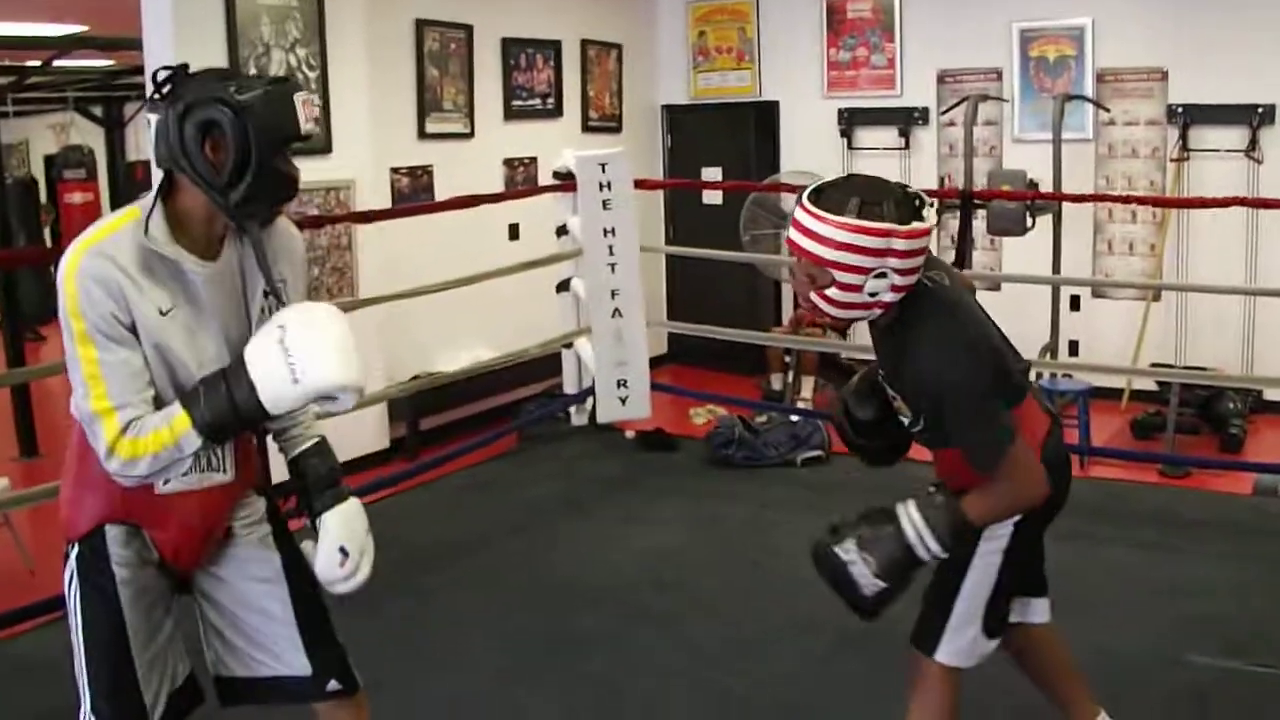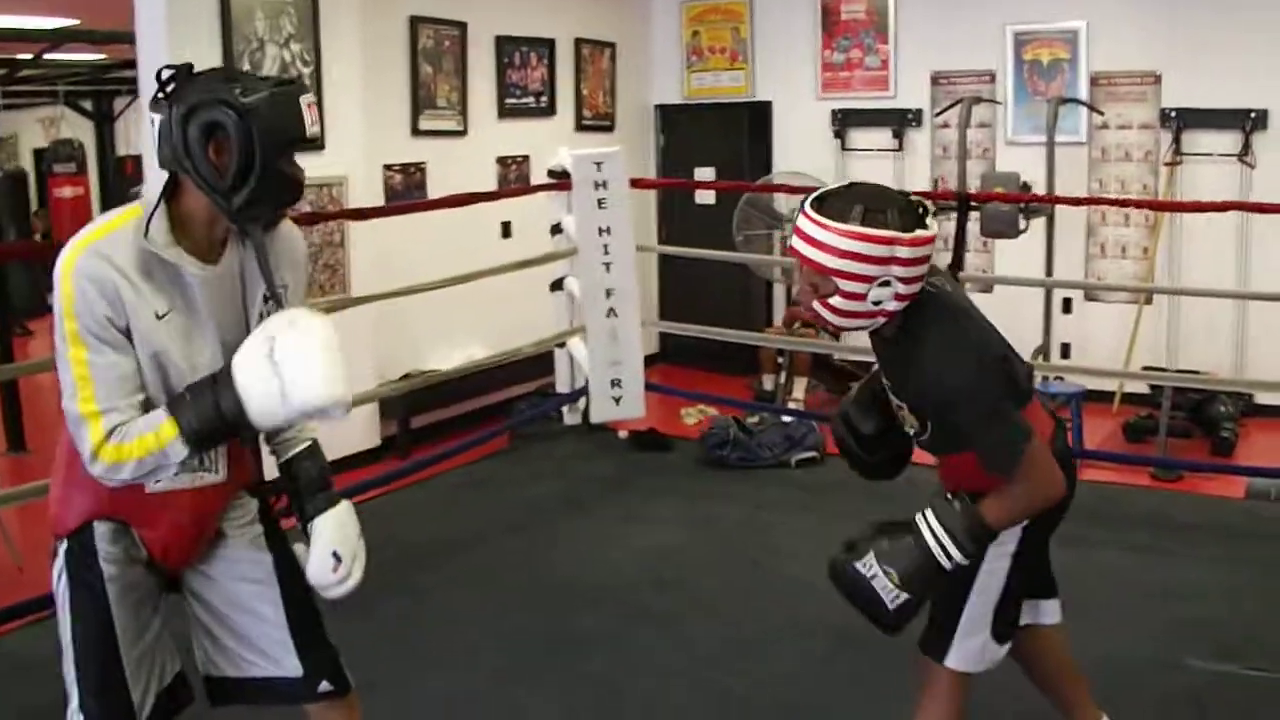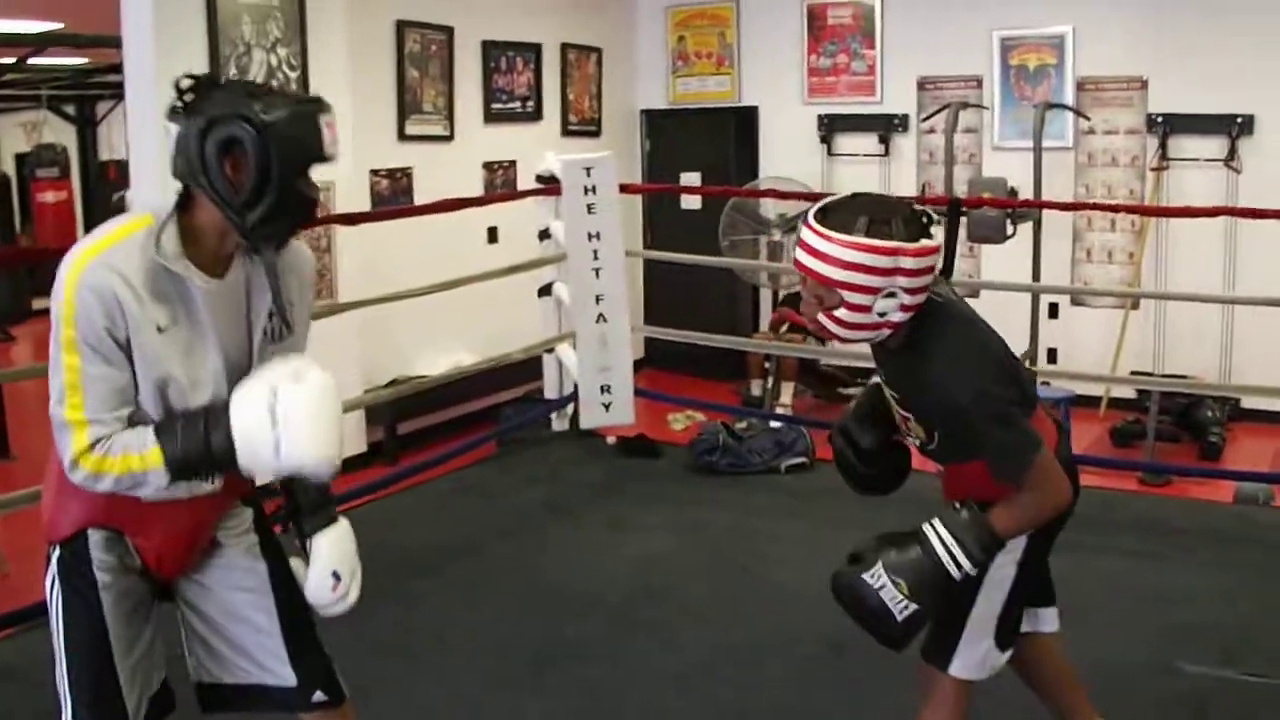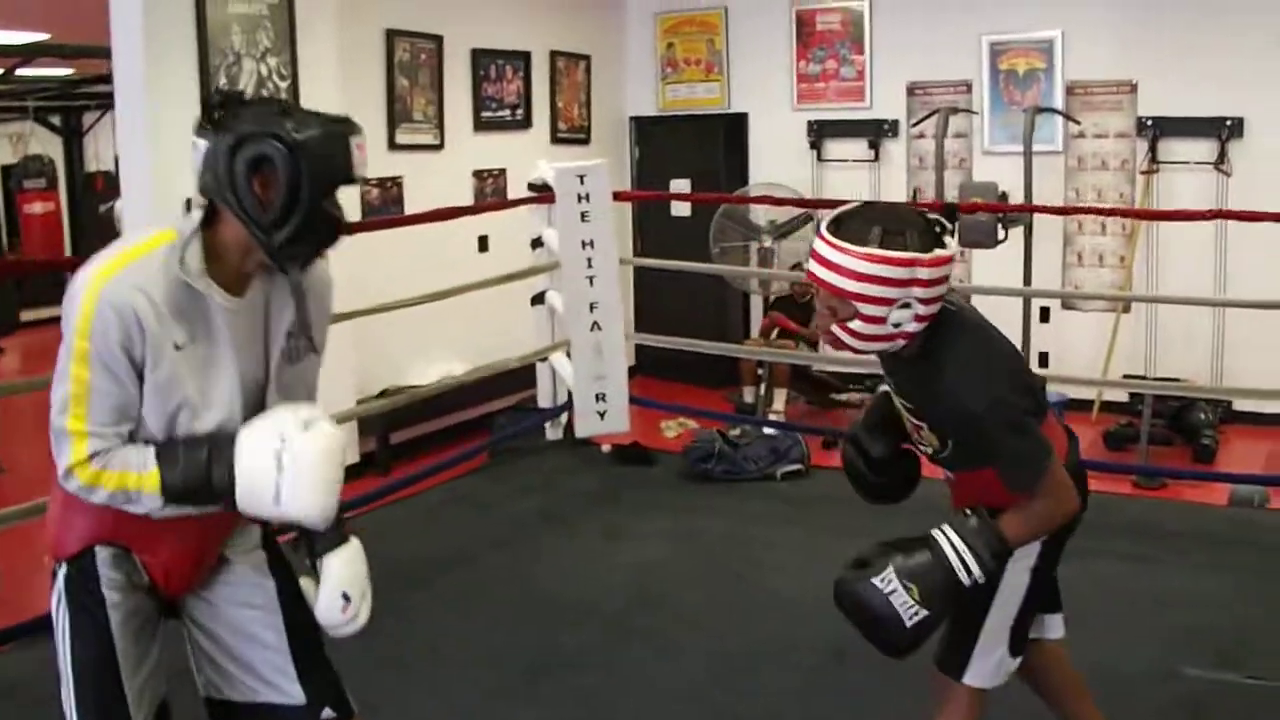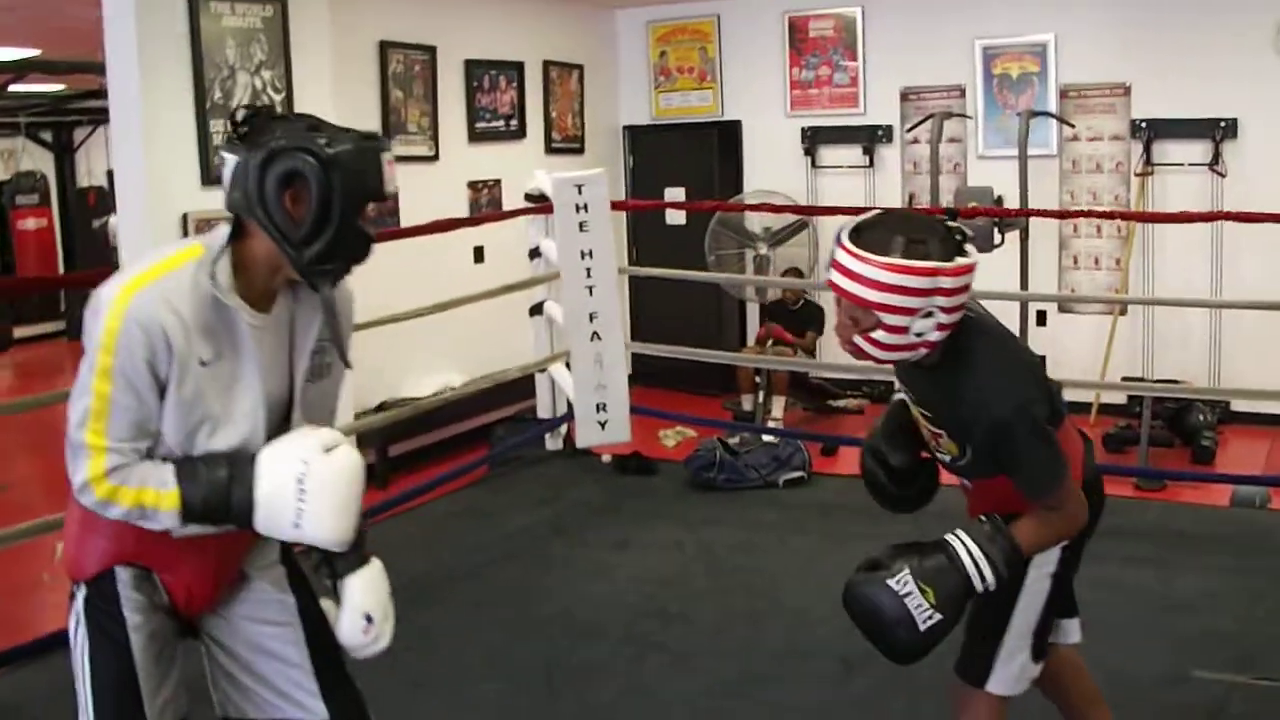
dt=0.1s
person 1, frame 1
left shoulder: (276, 242)
right shoulder: (99, 265)
right elbow: (124, 448)
left wrist: (325, 486)
right wrist: (244, 390)
left hip: (233, 500)
right hip: (122, 515)
person 1, frame 2
left shoulder: (277, 245)
right shoulder: (98, 263)
right elbow: (107, 448)
left wrist: (316, 489)
right wrist: (234, 397)
left hip: (225, 500)
right hip: (113, 516)
person 1, frame 3
left shoulder: (286, 262)
right shoulder: (101, 274)
right elbow: (89, 457)
left wrist: (316, 507)
right wrist: (225, 434)
left hip: (220, 510)
right hip: (107, 523)
person 1, frame 4
left shoulder: (302, 280)
right shoulder: (119, 287)
right elbow: (82, 463)
left wrist: (327, 532)
right wrist: (223, 472)
left hip: (227, 529)
right hip: (113, 538)
person 1, frame 5
left shoulder: (325, 297)
right shoulder: (145, 303)
right elbow: (99, 475)
left wrist: (349, 551)
right wrist: (242, 489)
left hip: (247, 548)
right hip: (132, 559)
person 2, frame 1
left shoulder: (941, 364)
right shoulder: (914, 281)
left elbow: (1021, 485)
left wrist: (911, 531)
right wrist: (879, 386)
left hip: (1022, 480)
right hip: (1010, 452)
left knee: (937, 657)
right knee: (1014, 618)
person 2, frame 2
left shoulder: (951, 370)
right shoulder: (913, 290)
left elbow: (1043, 485)
left wrist: (931, 542)
right wrist: (880, 394)
left hip: (1014, 487)
right hip: (1012, 451)
left knee: (946, 664)
right knee: (1018, 620)
person 2, frame 3
left shoulder: (959, 379)
right shoulder: (912, 303)
left elbow: (1050, 493)
left wrist: (939, 550)
right wrist: (879, 407)
left hip: (1020, 494)
right hip: (999, 469)
left knee: (948, 671)
right knee: (1017, 626)
person 2, frame 4
left shoulder: (974, 388)
right shoulder: (917, 320)
left elbow: (1058, 501)
left wrist: (946, 561)
right wrist: (886, 415)
left hip: (1032, 502)
right hip: (994, 490)
right knee: (1024, 637)
person 2, frame 5
left shoulder: (996, 396)
right shoulder: (930, 336)
left elbow: (1066, 511)
left wrist: (960, 565)
right wrist: (902, 423)
left hip: (1043, 509)
right hip: (1009, 494)
right knee: (1038, 641)
